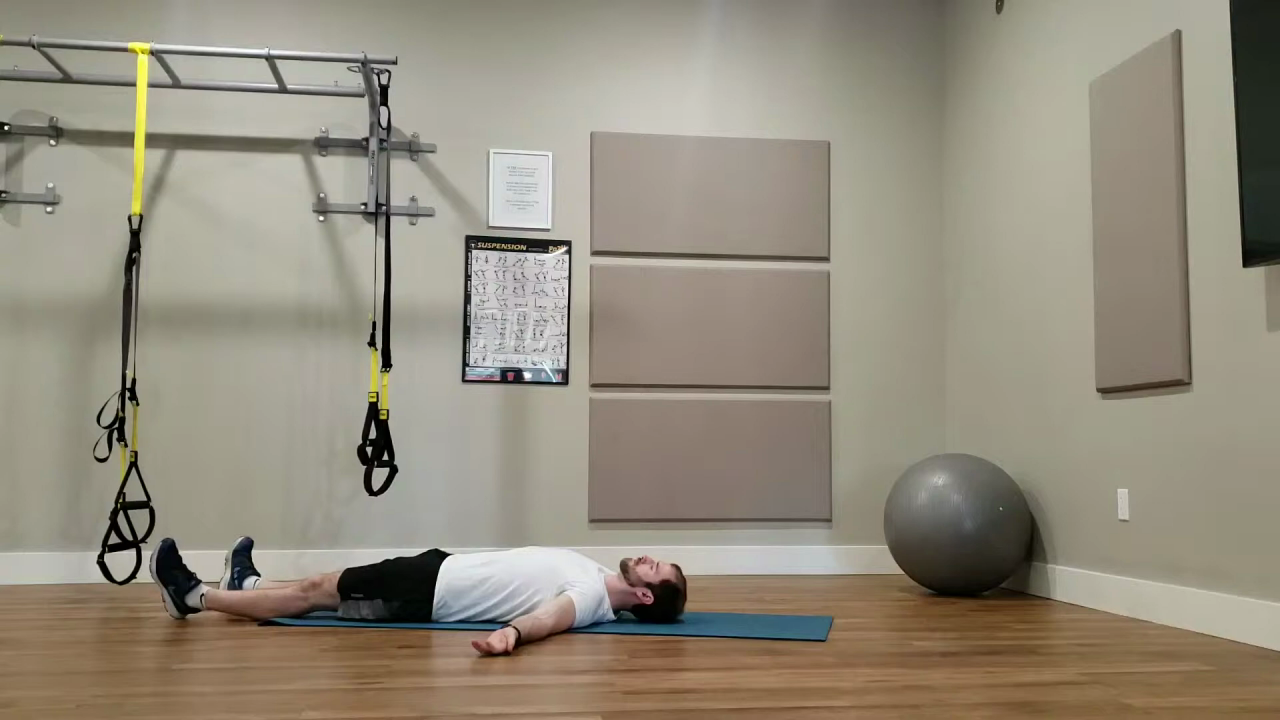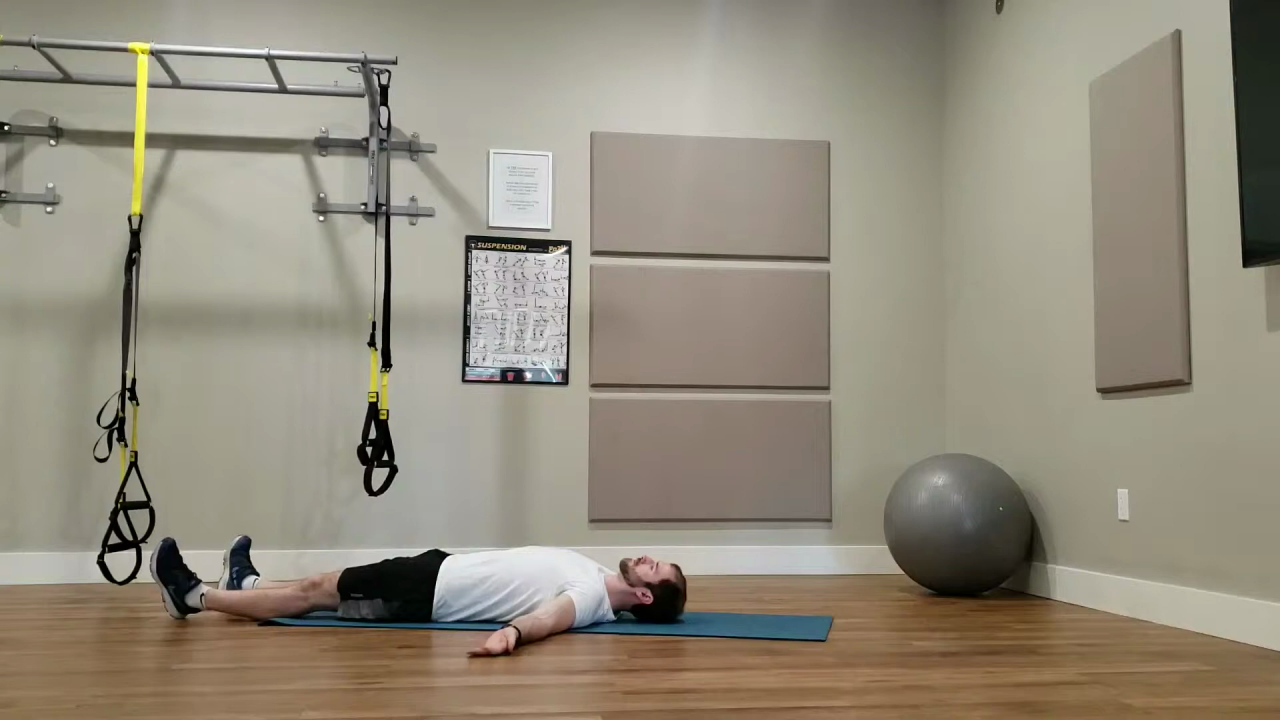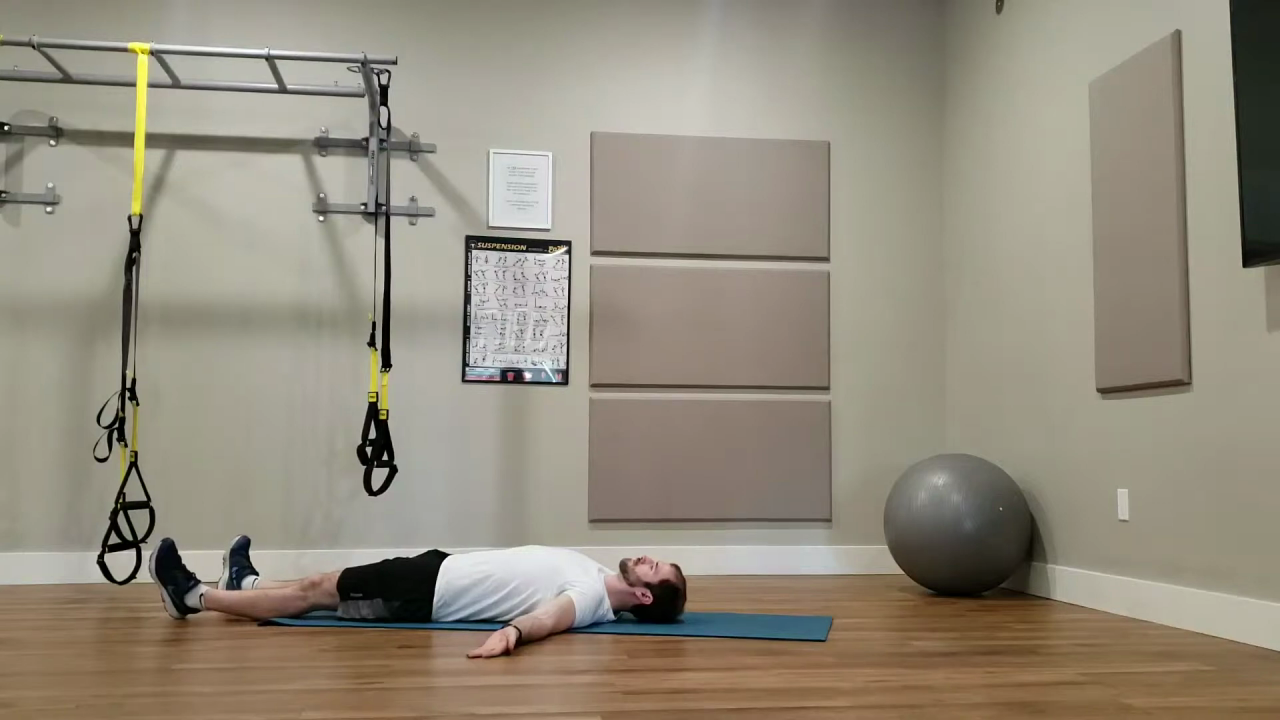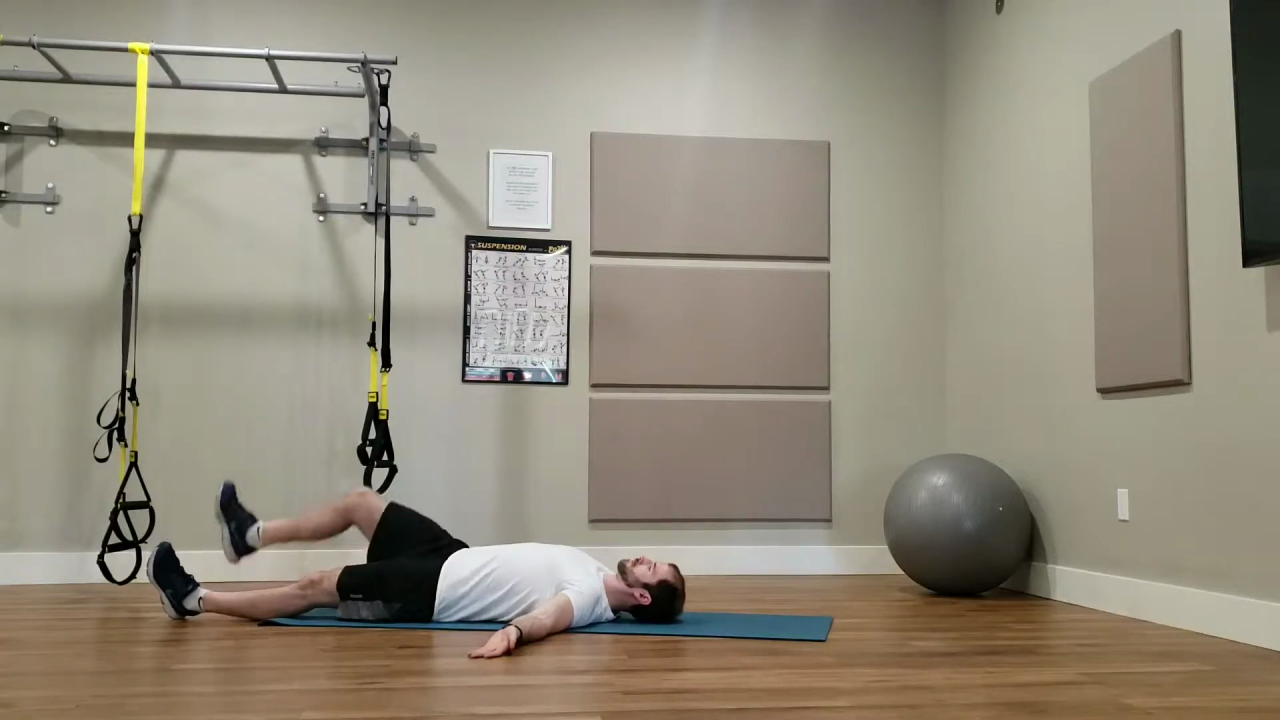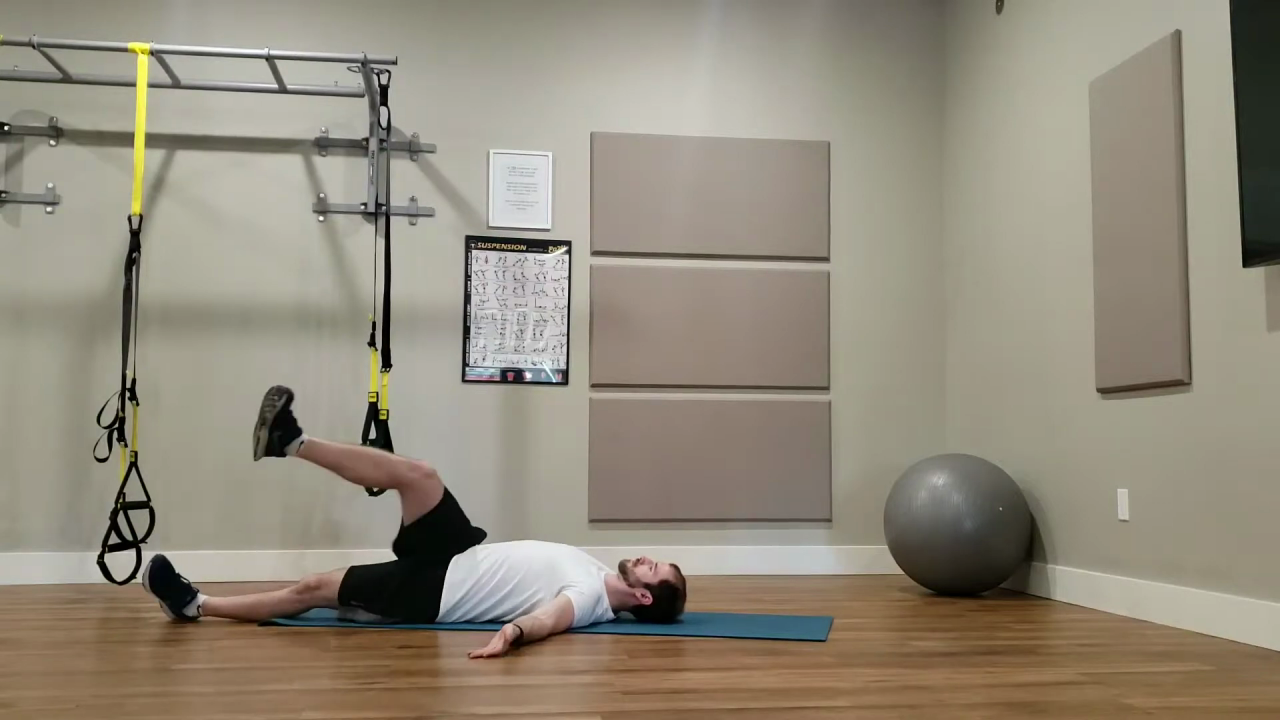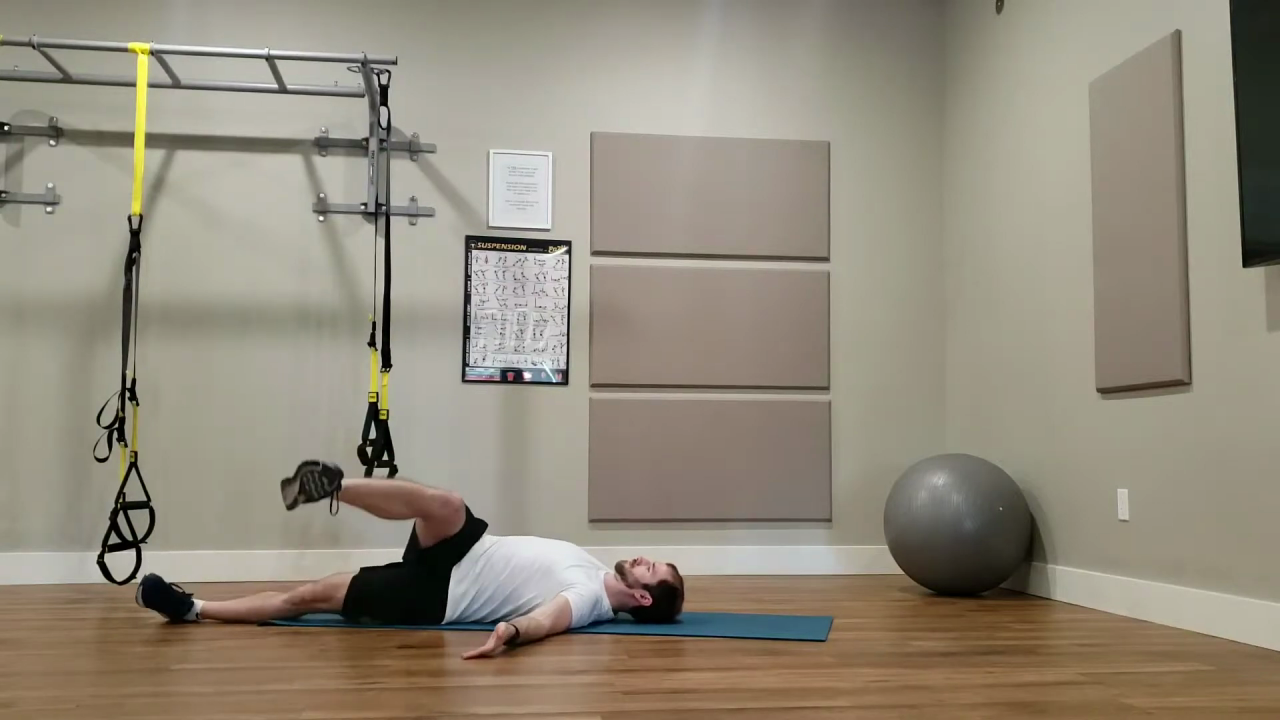
dt=0.4s
person 1, frame 1
left shoulder: (590, 599)
right shoulder: (594, 573)
left elbow: (551, 615)
left wrist: (512, 630)
left hip: (433, 595)
right hip: (443, 567)
left knee: (317, 592)
right knee: (331, 578)
left ankle: (194, 595)
right ankle: (251, 582)
person 1, frame 2
left shoulder: (591, 599)
right shoulder: (595, 575)
left elbow: (550, 617)
left wrist: (511, 632)
left hip: (431, 597)
right hip: (444, 568)
left knee: (316, 593)
right knee: (329, 579)
left ankle: (195, 596)
right ankle: (248, 583)
person 1, frame 3
left shoulder: (591, 598)
right shoulder: (598, 574)
left elbow: (552, 615)
left wrist: (514, 629)
left hip: (433, 594)
right hip: (445, 567)
left knee: (317, 592)
right knee: (334, 575)
left ankle: (194, 595)
right ankle: (249, 583)
person 1, frame 4
left shoulder: (590, 596)
right shoulder: (596, 570)
left elbow: (553, 613)
left wrist: (514, 629)
left hip: (432, 593)
right hip: (454, 560)
left knee: (315, 586)
right knee: (362, 502)
left ankle: (194, 598)
right ankle: (250, 533)
person 1, frame 5
left shoulder: (589, 599)
right shoulder: (595, 571)
left elbow: (552, 616)
left wrist: (516, 631)
left hip: (433, 593)
right hip: (460, 556)
left knee: (326, 577)
right knee: (408, 489)
left ankle: (204, 586)
right ankle: (281, 460)
person 1, frame 6
left shoulder: (588, 600)
right shoulder: (595, 568)
left elbow: (548, 616)
left wrist: (511, 630)
left hip: (437, 596)
right hip: (460, 557)
